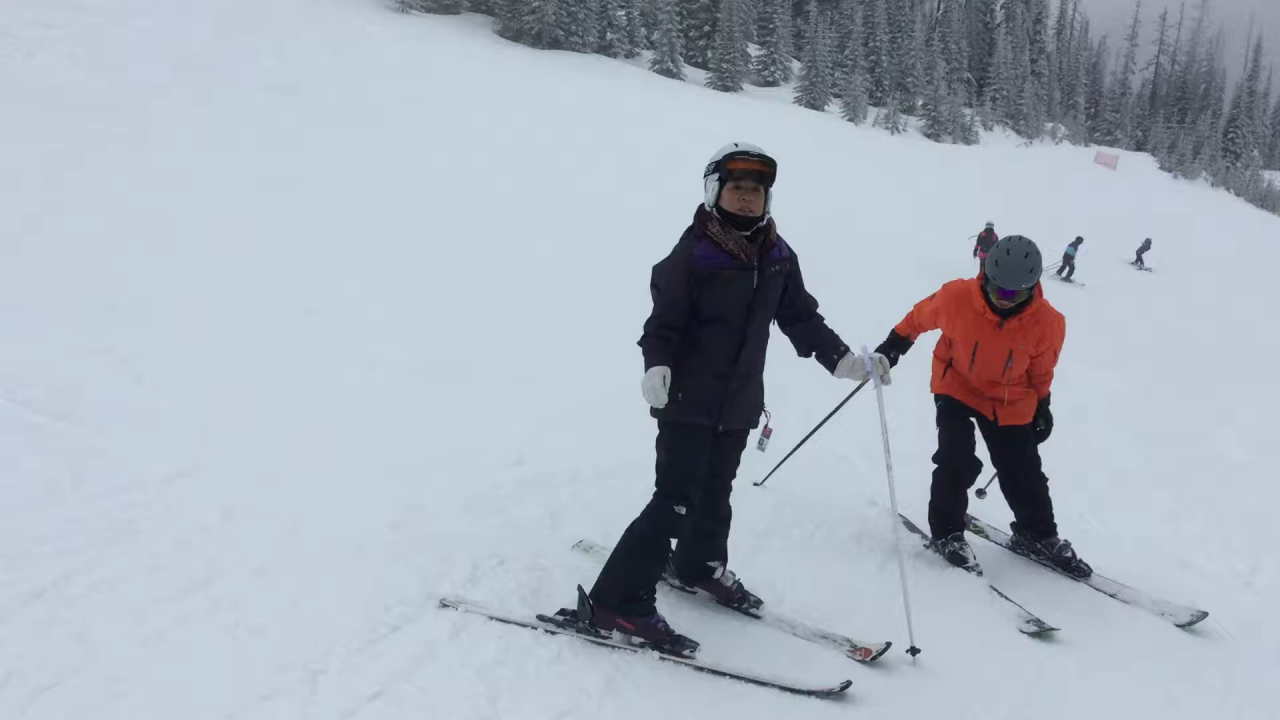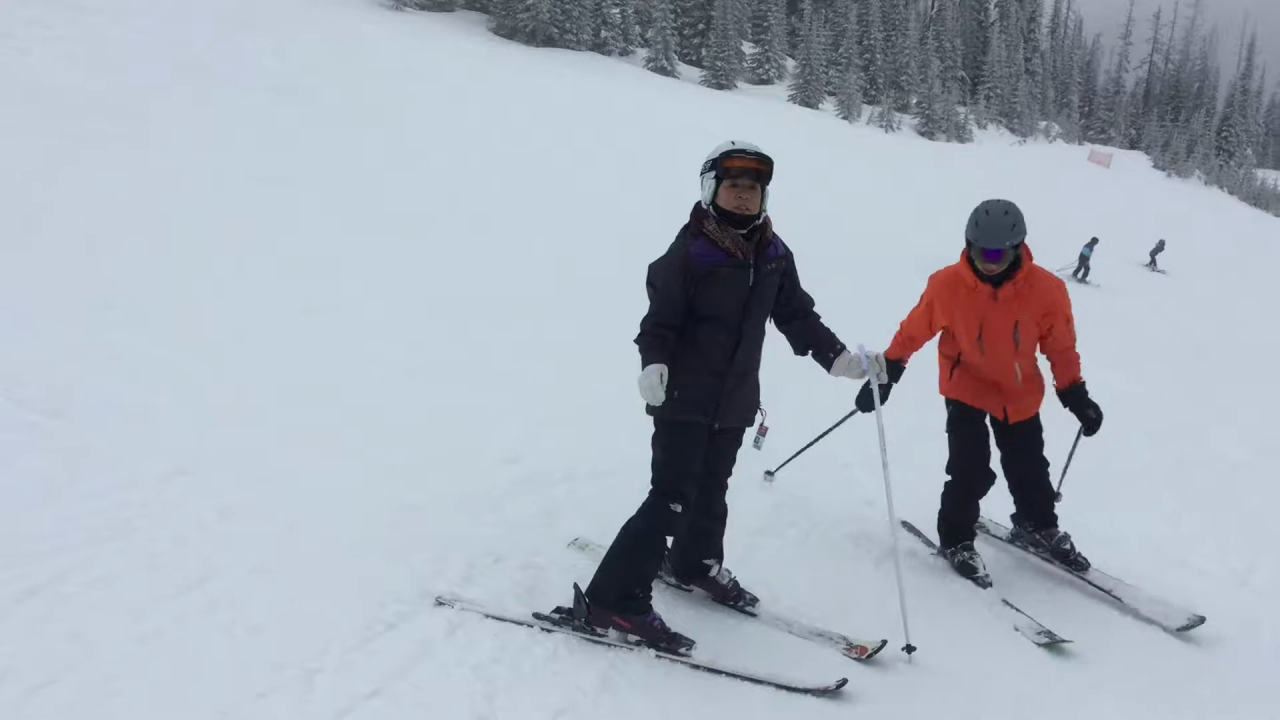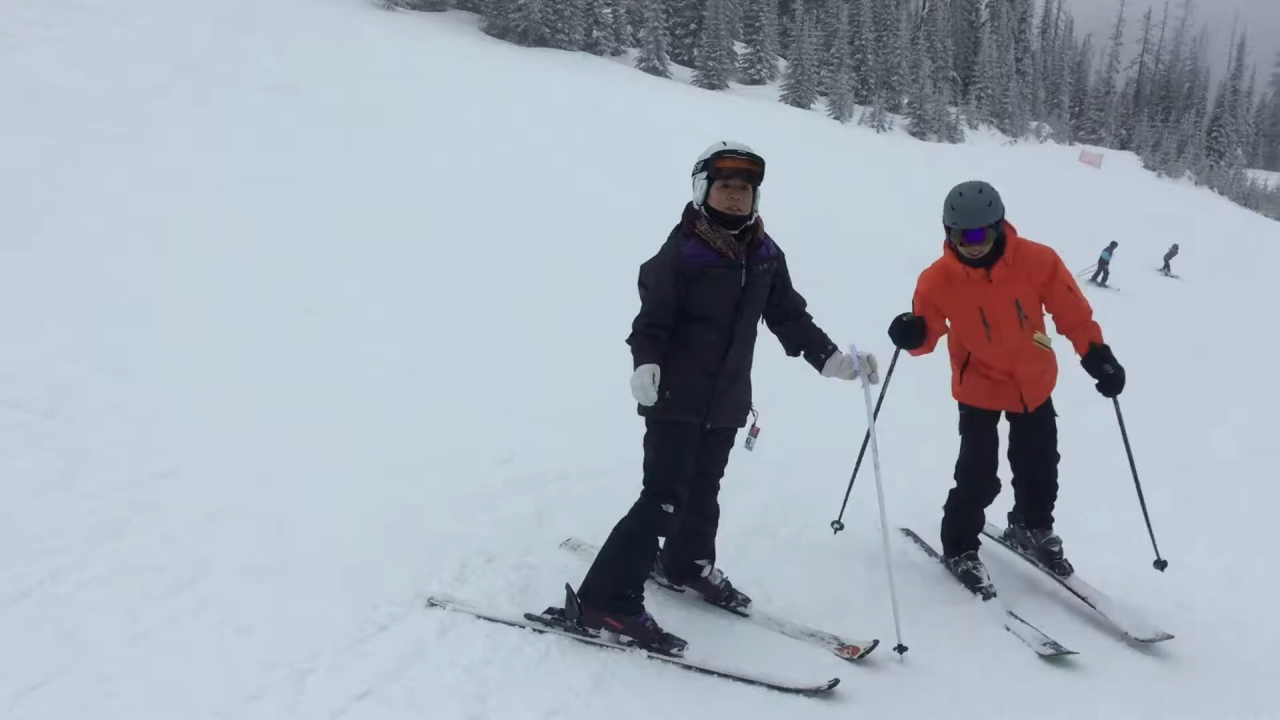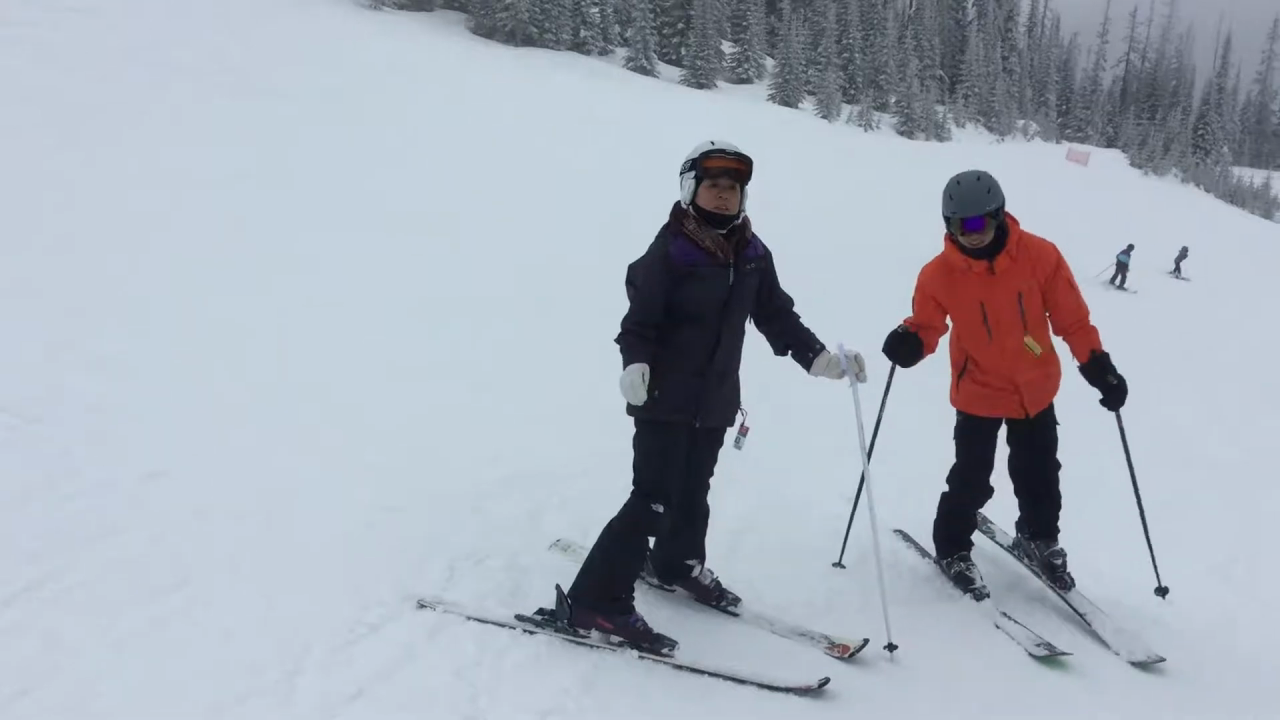
dt=0.2s
person 1, frame 1
left shoulder: (778, 258)
right shoulder: (693, 253)
left elbow: (801, 318)
right elbow: (664, 320)
left wrist: (844, 359)
right wrist: (657, 366)
left hip: (738, 402)
right hip: (688, 399)
left knee: (715, 493)
right knee: (676, 501)
left ankle: (700, 565)
right ankle: (620, 602)
person 1, frame 2
left shoulder: (774, 255)
right shoulder: (690, 251)
left elbow: (798, 316)
right elbow: (660, 318)
left wrist: (841, 358)
right wrist: (654, 364)
left hip: (734, 401)
right hip: (683, 397)
left knee: (711, 490)
right knee: (672, 499)
left ankle: (697, 563)
right ankle: (614, 600)
person 1, frame 3
left shoulder: (765, 256)
right shoulder: (681, 251)
left elbow: (790, 317)
right elbow: (651, 319)
left wrist: (832, 359)
right wrist: (646, 364)
left hip: (726, 400)
right hip: (675, 397)
left knee: (704, 491)
right knee: (663, 499)
left ankle: (689, 564)
right ankle: (607, 601)
person 1, frame 4
left shoulder: (753, 256)
right shoulder: (669, 251)
left elbow: (777, 316)
right elbow: (639, 318)
left wrist: (820, 358)
right wrist: (635, 363)
left hip: (715, 400)
right hip: (664, 398)
left knee: (693, 491)
right knee: (653, 499)
left ankle: (678, 563)
right ankle: (598, 600)
person 2, frame 1
left shoulder: (1047, 323)
right shoulder: (956, 297)
left elbow: (1041, 367)
right elbow: (922, 316)
left wrist: (1040, 407)
right wrist: (895, 342)
left hip: (1008, 402)
right hip: (956, 389)
left knee: (1025, 472)
right knee: (956, 460)
left ankle: (1038, 535)
right ankle: (947, 533)
person 2, frame 2
left shoulder: (1045, 289)
right shoulder: (947, 283)
left elbow: (1059, 343)
right elbow: (917, 328)
left wrist: (1074, 392)
right wrist: (889, 370)
left hip: (1018, 394)
right hip: (966, 387)
left knee: (1028, 469)
right knee: (970, 470)
left ankle: (1038, 527)
right ankle: (956, 541)
person 2, frame 3
left shoulder: (1038, 261)
right shoulder: (936, 280)
left elbow: (1072, 312)
right elbow: (924, 334)
left wrist: (1098, 356)
right wrist: (910, 333)
left hip: (1033, 382)
right hip: (978, 385)
left knee: (1039, 463)
right knee: (977, 473)
left ankle: (1033, 528)
right ankle: (960, 548)
person 2, frame 4
left shoulder: (1041, 257)
right shoulder: (939, 274)
left elbow: (1070, 316)
right elbow: (926, 326)
left wrist: (1098, 366)
right wrist: (909, 343)
left hip: (1035, 388)
right hip: (978, 392)
left knee: (1039, 471)
right knee: (971, 480)
left ankle: (1039, 538)
right ankle: (952, 550)
